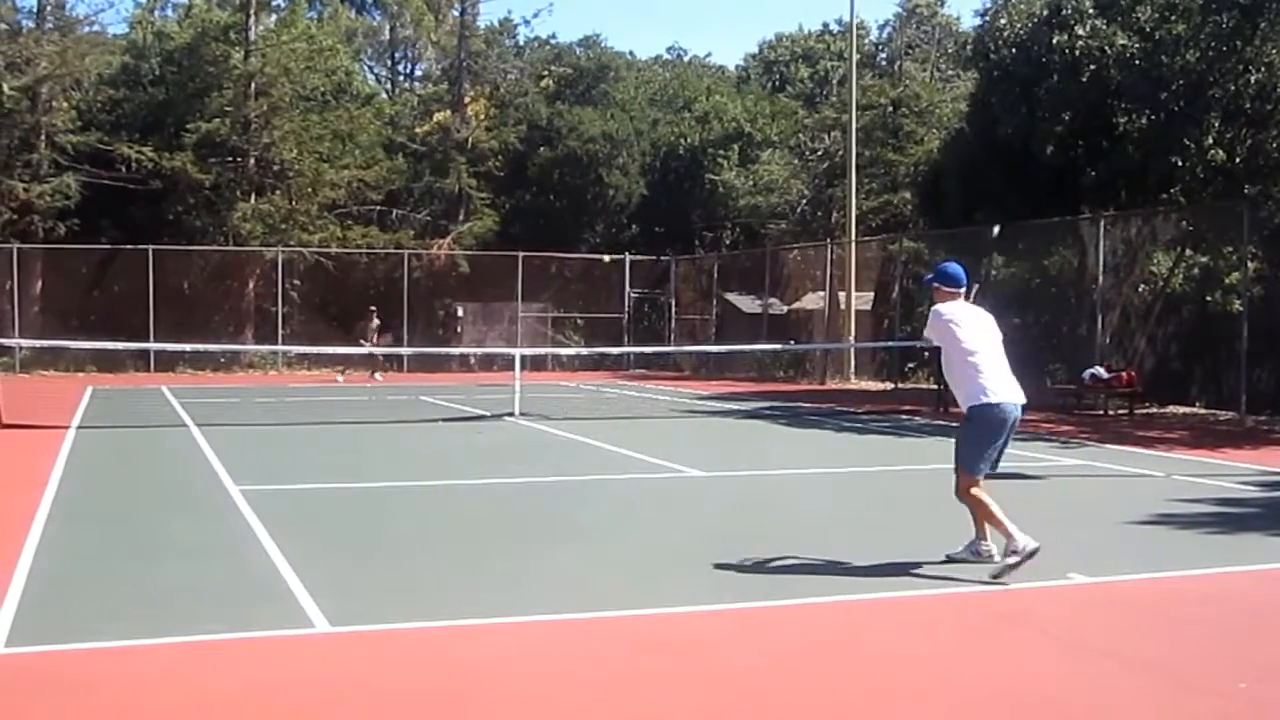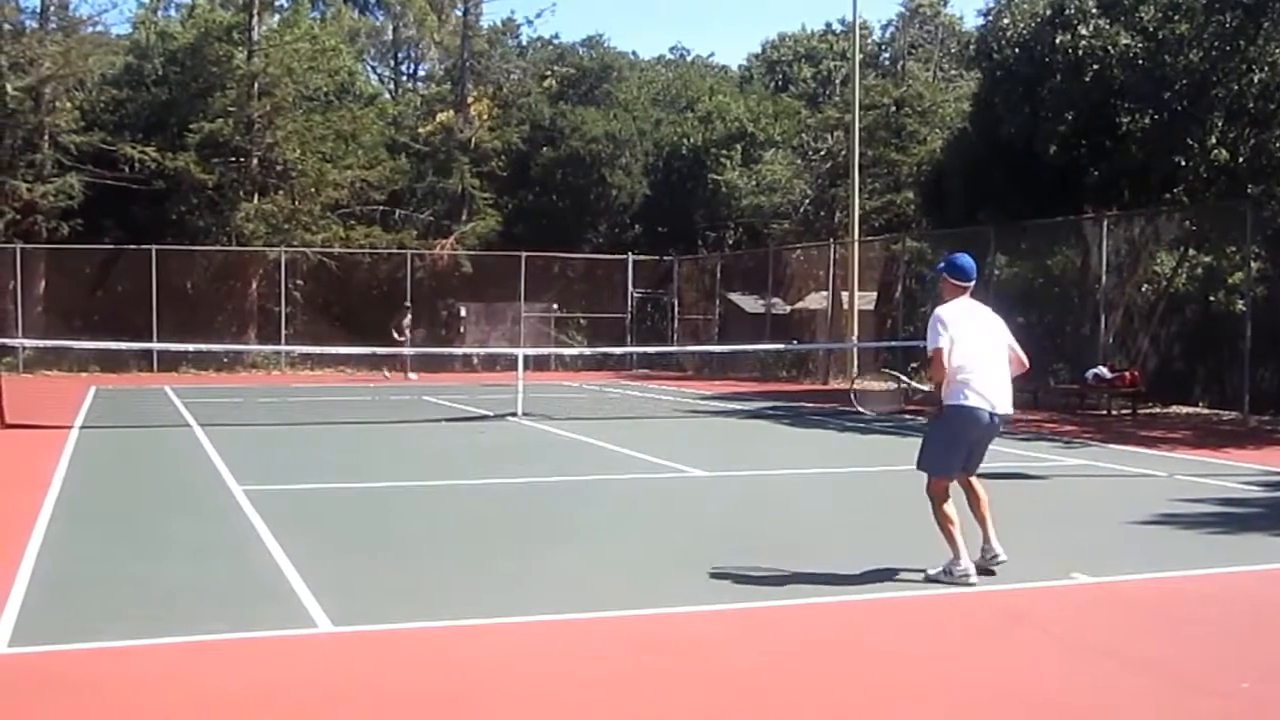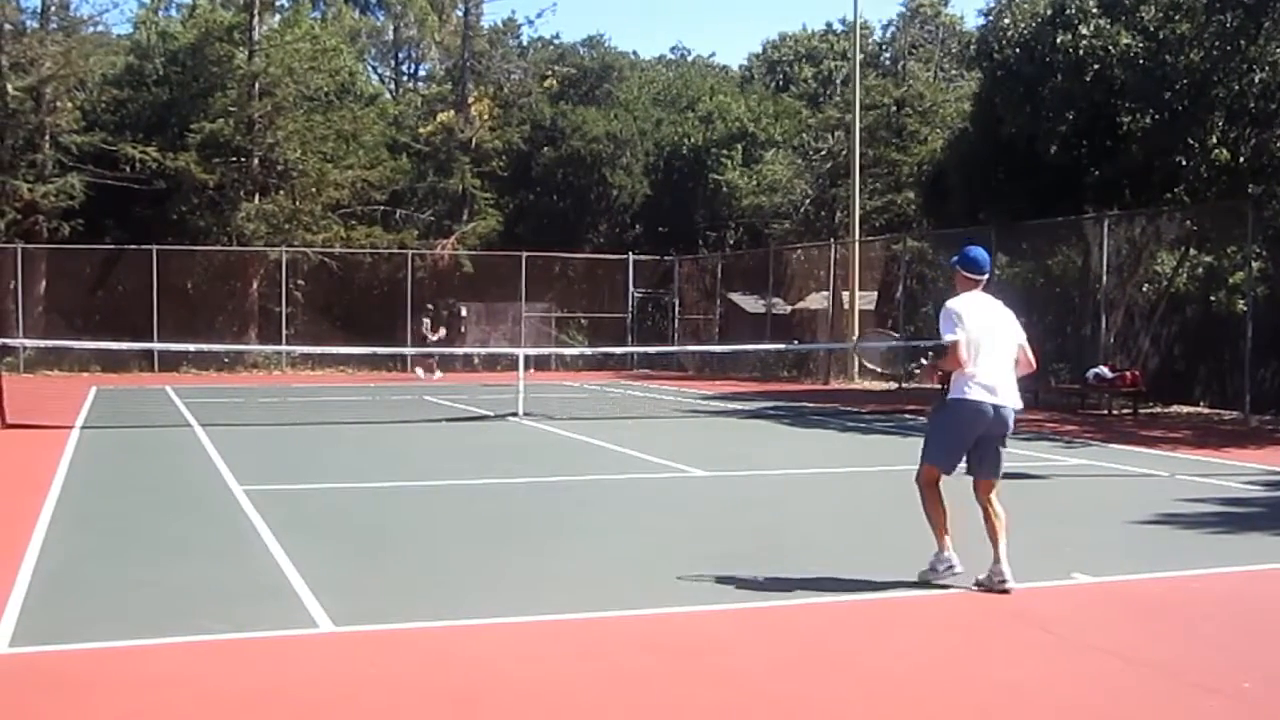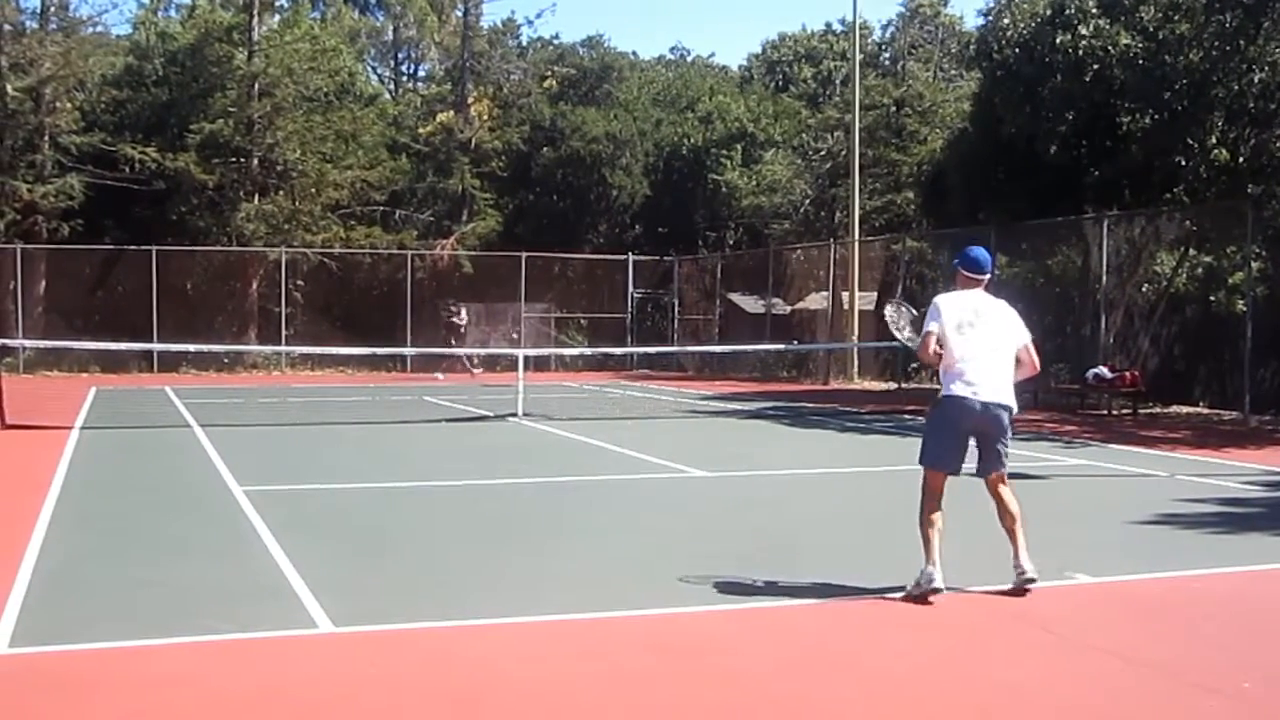
dt=0.3s
person 1, frame 1
left shoulder: (941, 313)
right shoulder: (982, 316)
left elbow: (932, 339)
left hip: (987, 407)
right hip: (1011, 403)
left knee: (966, 487)
right knee: (974, 477)
left ankle: (1017, 541)
right ankle: (983, 543)
person 1, frame 2
left shoulder: (943, 313)
right shoulder: (991, 316)
left elbow: (938, 368)
right elbow: (1022, 364)
left wrist: (939, 382)
left hip: (962, 408)
right hip: (997, 409)
left knee: (937, 489)
right knee: (965, 475)
left ankle: (961, 564)
right ankle: (990, 547)
person 1, frame 3
left shoulder: (956, 306)
right shoulder: (1004, 311)
left elbow: (957, 360)
right elbow: (1028, 363)
left wrist: (935, 368)
left hip: (967, 402)
right hip: (1005, 407)
left knee: (927, 477)
right knee: (986, 490)
left ankle: (946, 552)
right ankle: (1001, 569)
person 1, frame 4
left shoulder: (944, 302)
right shoulder: (1007, 311)
left elbow: (926, 352)
right elbow: (1032, 365)
left hip: (957, 400)
right hip: (999, 404)
left knee: (933, 487)
right knee: (998, 484)
left ankle: (932, 570)
right ankle: (1022, 563)
